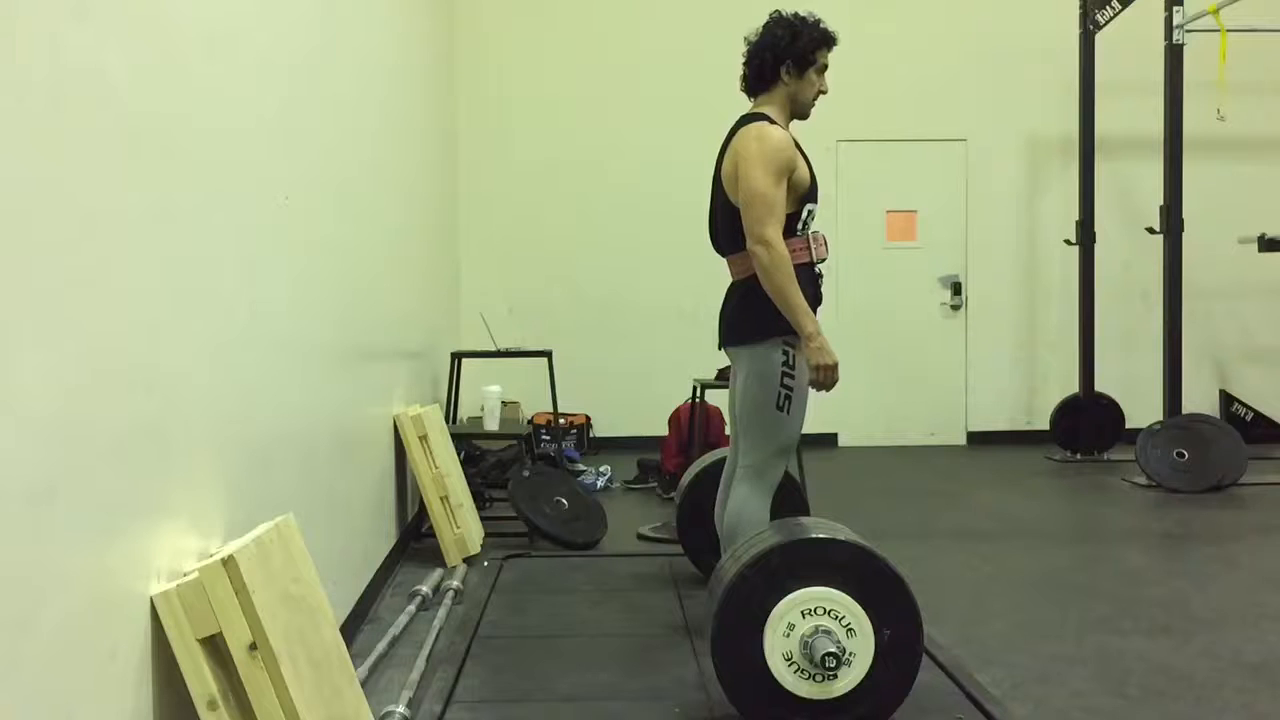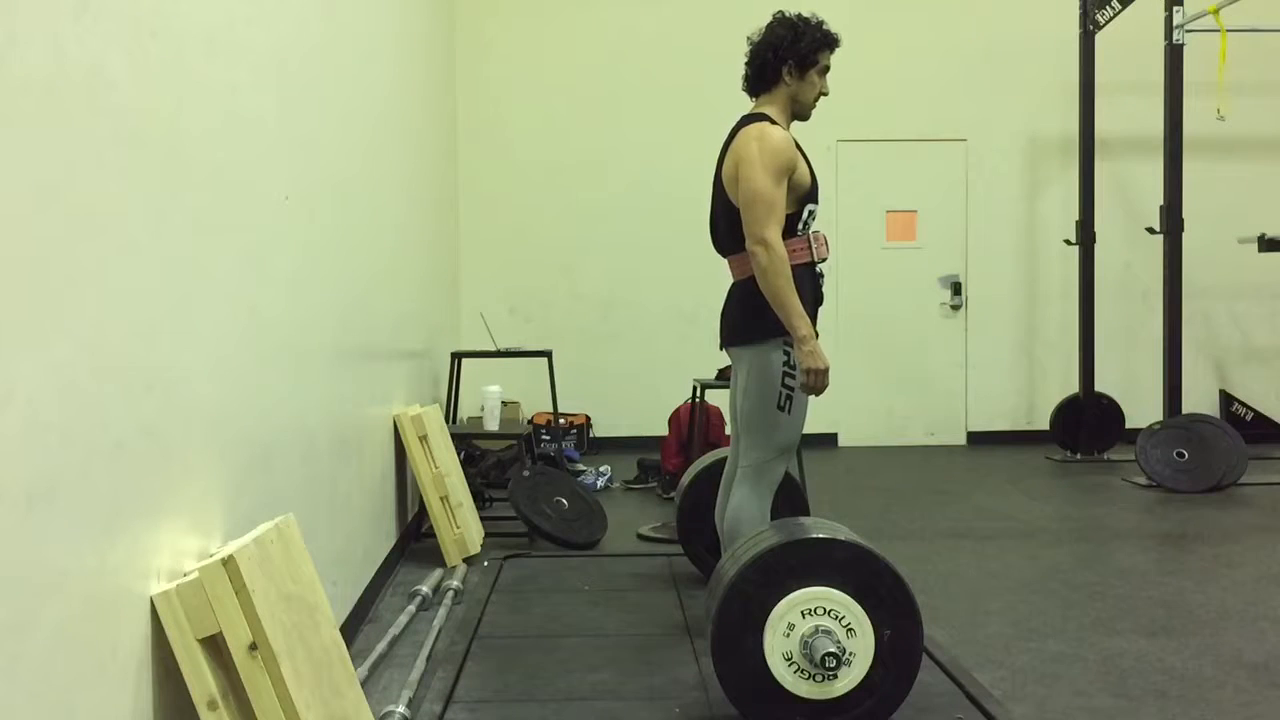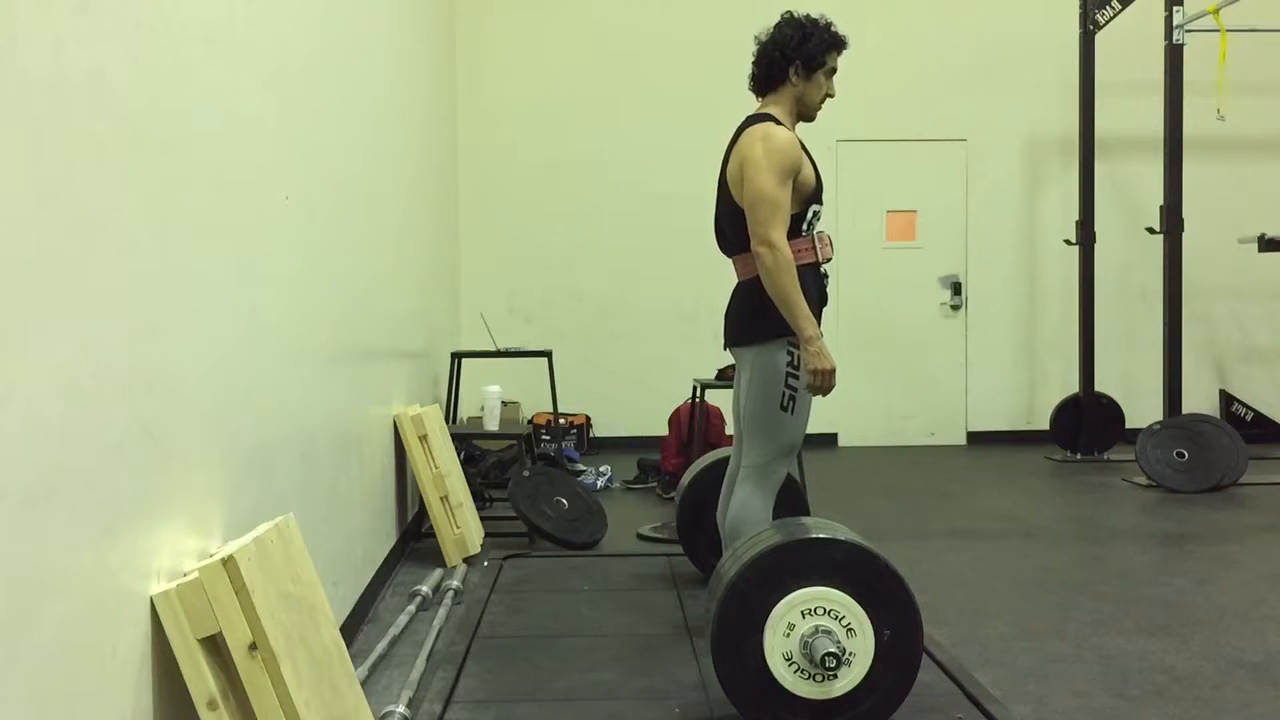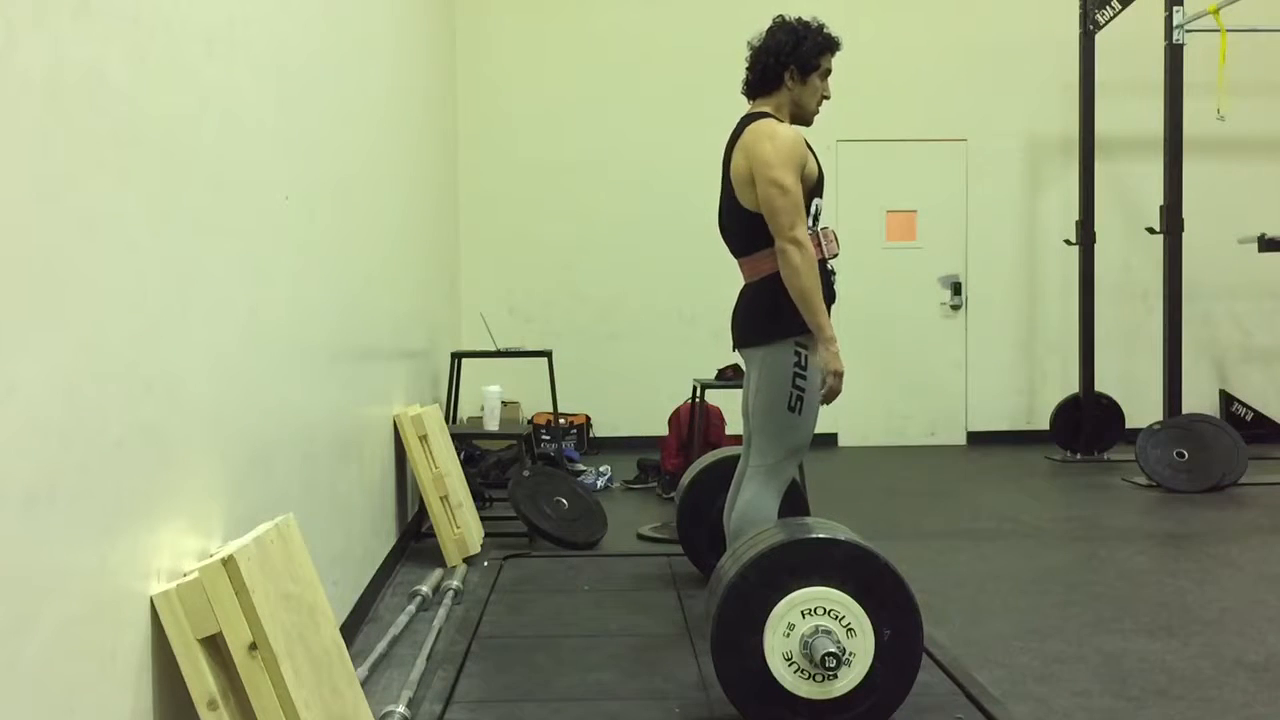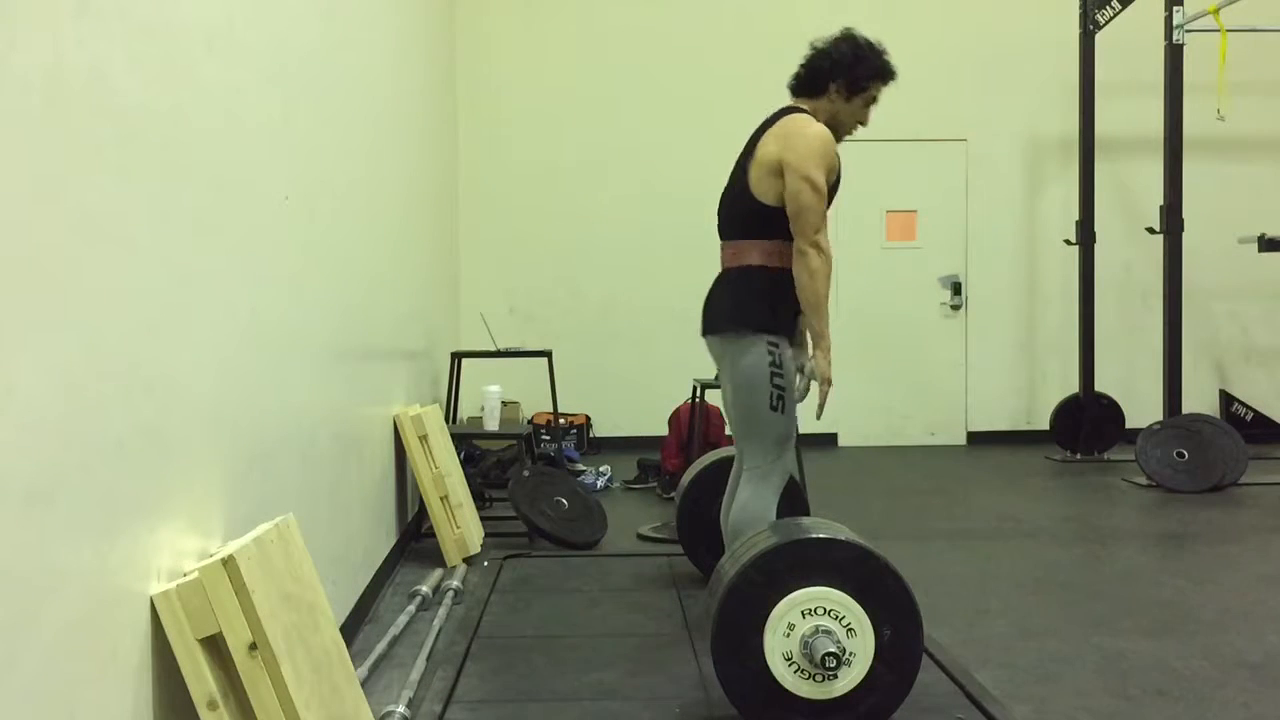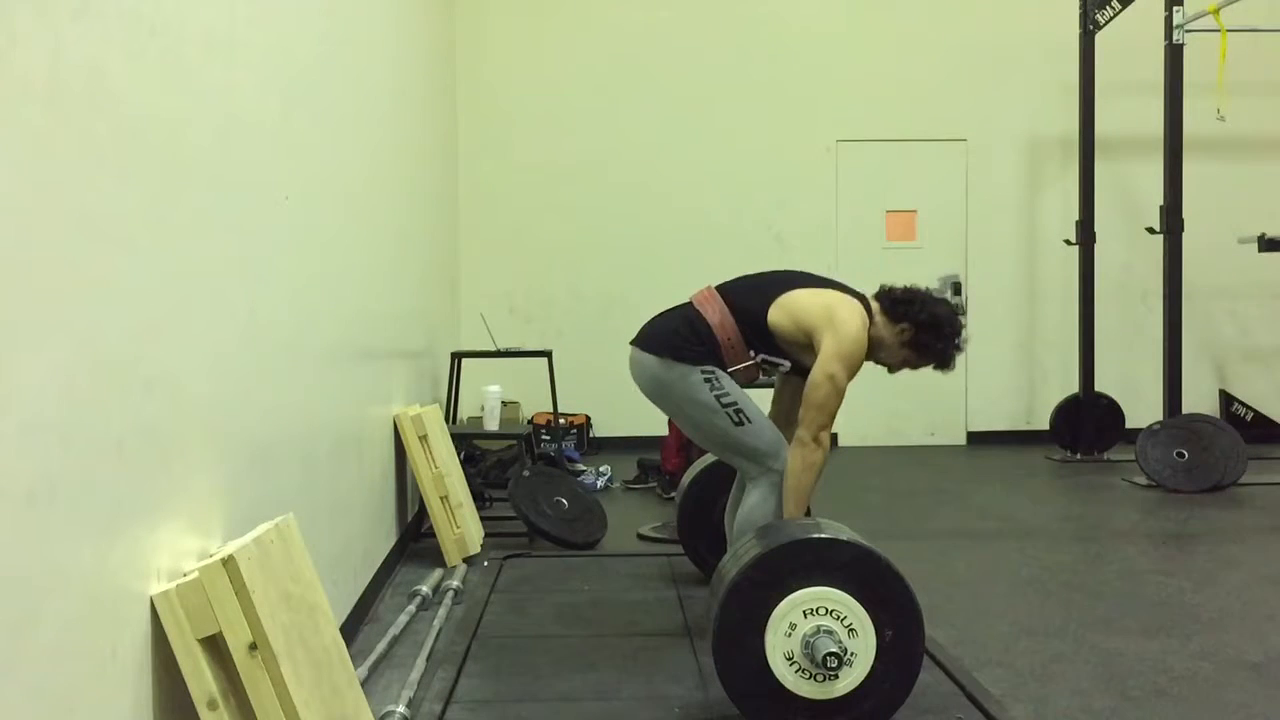
dt=0.5s
person 1, frame 1
left shoulder: (753, 135)
right shoulder: (767, 140)
right elbow: (764, 246)
right wrist: (812, 334)
left hip: (758, 320)
right hip: (771, 323)
left knee: (745, 469)
right knee: (761, 472)
person 1, frame 2
left shoulder: (754, 137)
right shoulder: (768, 141)
right elbow: (765, 247)
right wrist: (805, 337)
left hip: (760, 320)
right hip: (773, 324)
left knee: (746, 469)
right knee: (763, 471)
person 1, frame 3
left shoulder: (760, 137)
right shoulder: (773, 141)
right elbow: (770, 248)
right wrist: (811, 339)
left hip: (763, 320)
right hip: (777, 325)
left knee: (748, 470)
right knee: (765, 472)
person 1, frame 4
left shoulder: (752, 136)
right shoulder: (776, 139)
right elbow: (793, 246)
right wrist: (827, 340)
left hip: (767, 318)
right hip: (786, 323)
left knee: (758, 468)
right knee: (772, 472)
person 1, frame 5
left shoulder: (785, 133)
right shoulder: (810, 136)
right elbow: (810, 247)
left wrist: (800, 339)
right wrist: (820, 346)
left hip: (739, 315)
right hip: (752, 320)
left knee: (756, 462)
right knee: (767, 467)
person 1, frame 6
left shoulder: (837, 312)
right shoulder: (849, 332)
left elbow: (789, 422)
right elbow: (811, 438)
left hip: (664, 350)
right hip: (676, 359)
left knee: (763, 463)
right knee: (770, 467)
